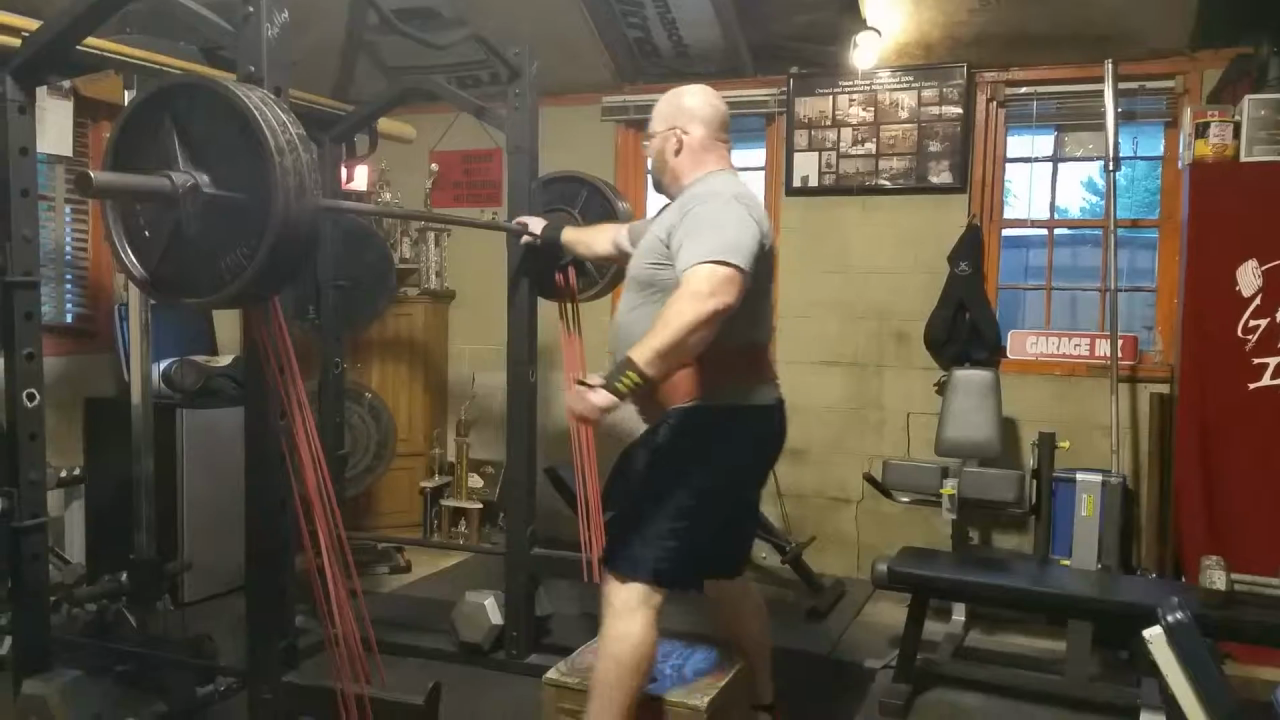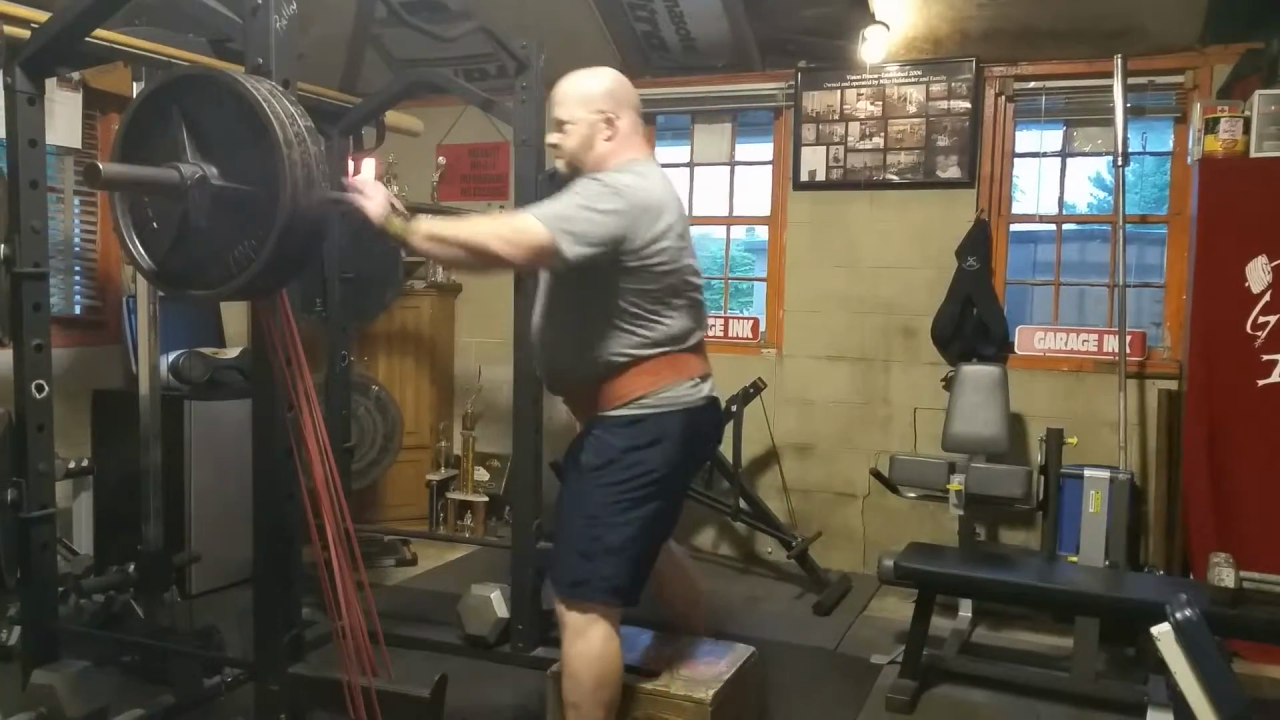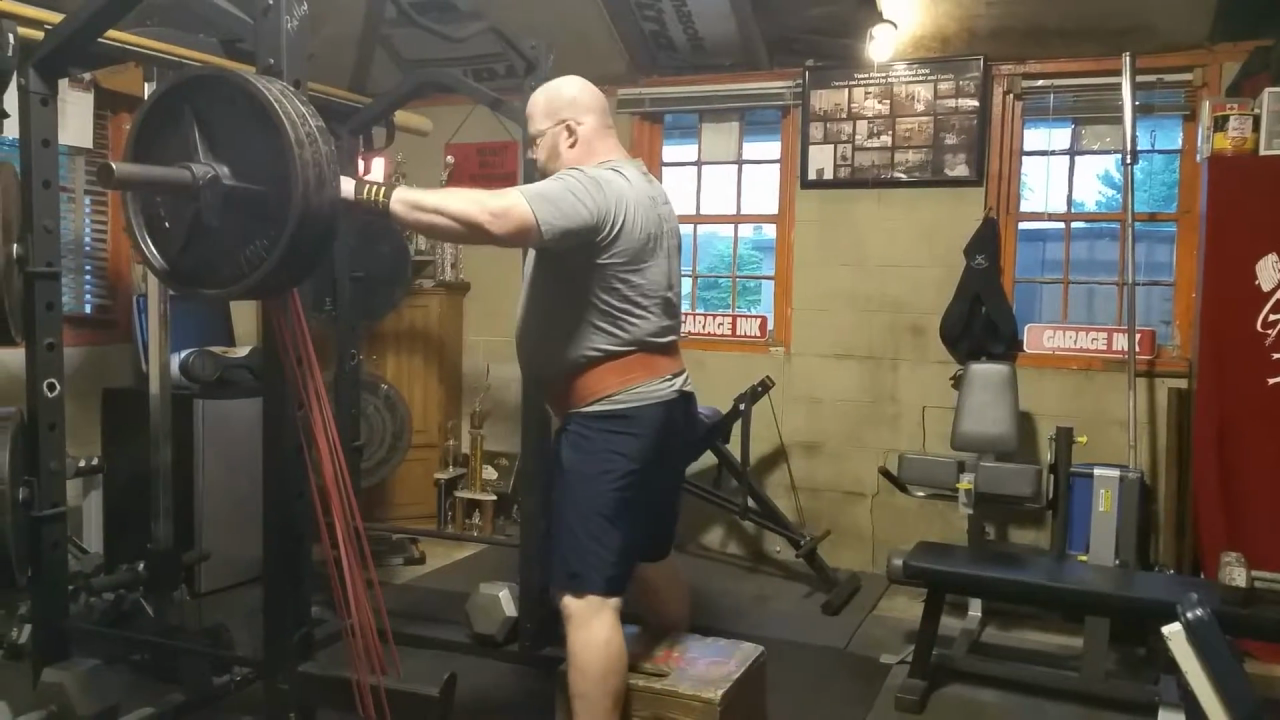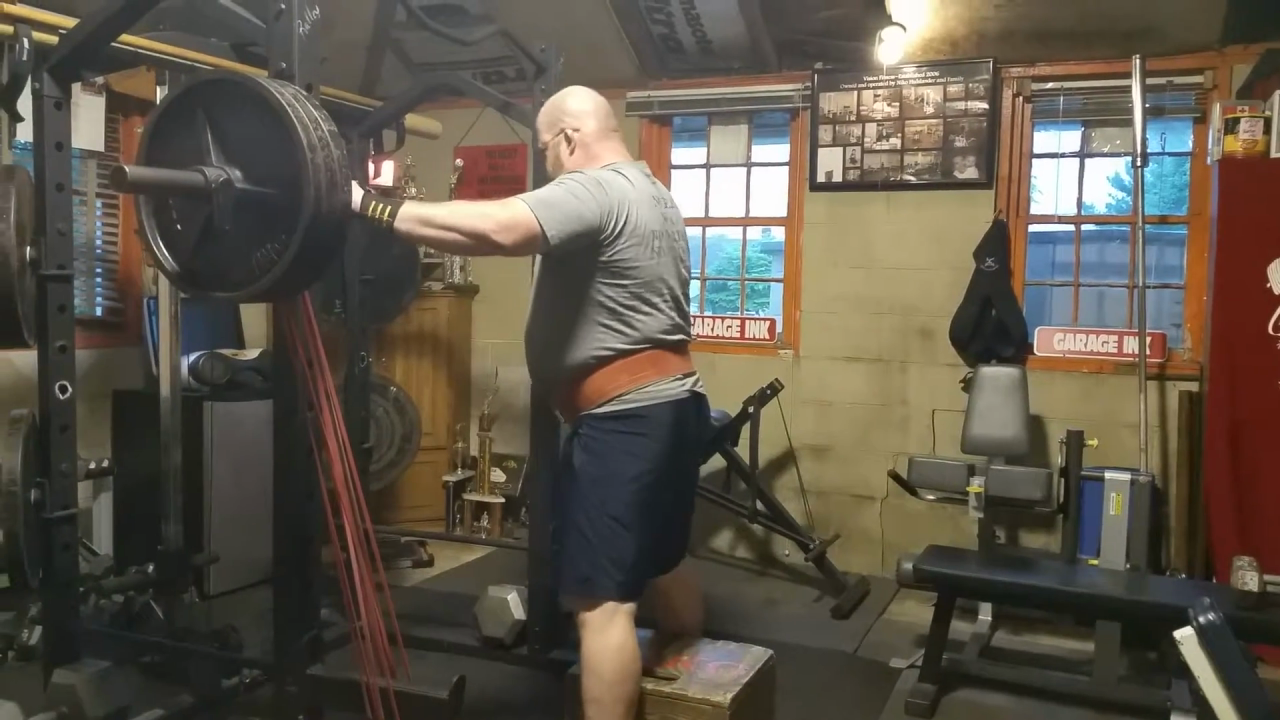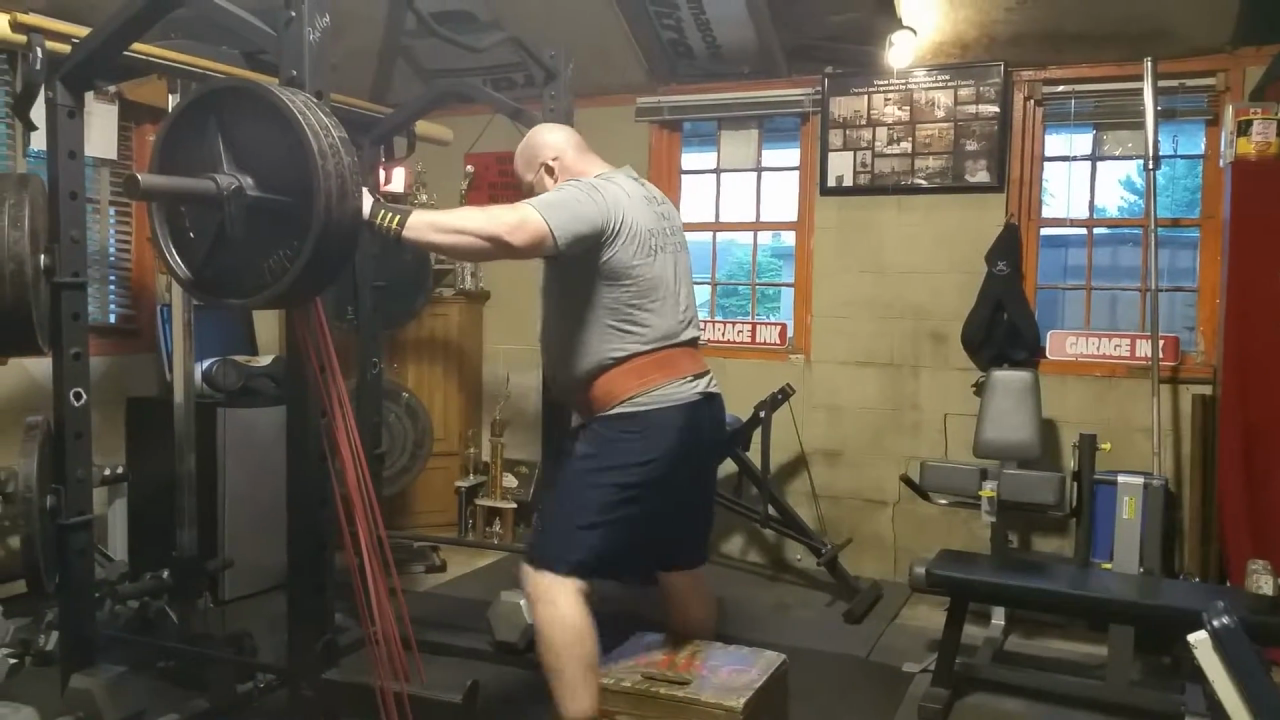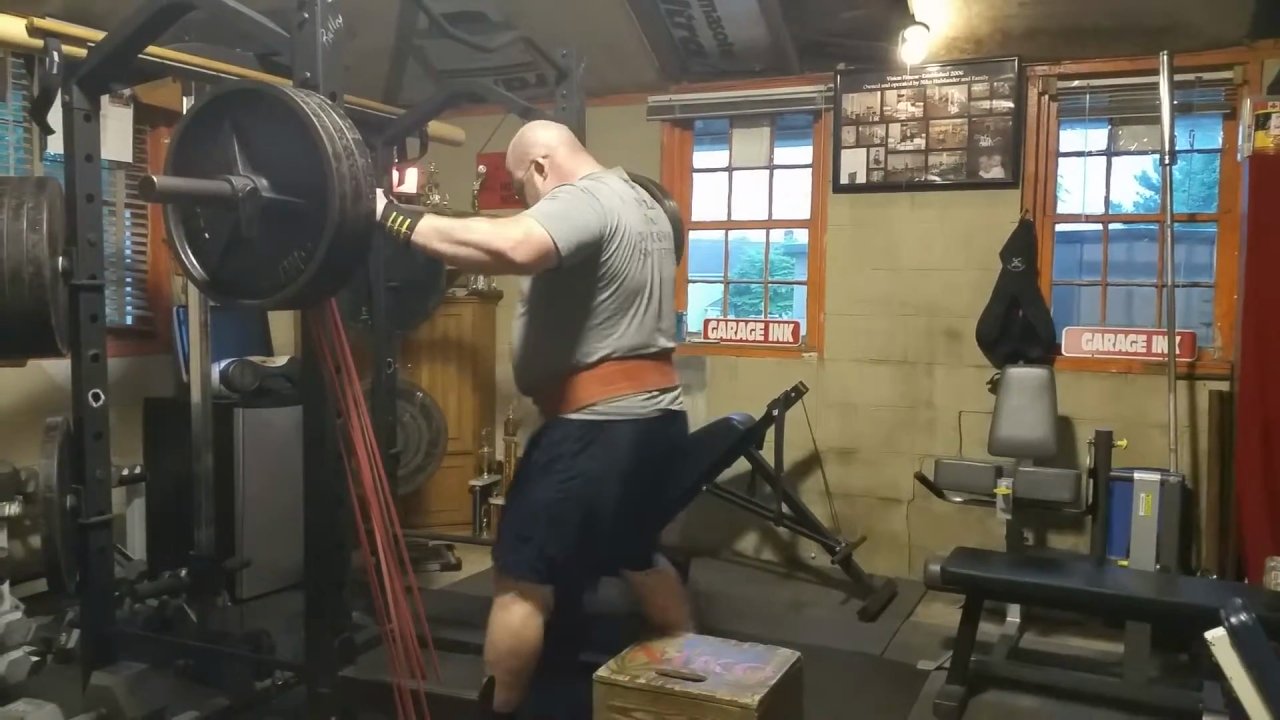
dt=0.4s
person 1, frame 1
left shoulder: (717, 203)
right shoulder: (700, 206)
left elbow: (708, 298)
right elbow: (620, 240)
left wrist: (620, 381)
right wrist: (555, 234)
left hip: (714, 423)
right hip: (731, 418)
left knee: (629, 587)
right knee: (721, 571)
person 1, frame 2
left shoulder: (617, 198)
right shoulder: (633, 188)
left elbow: (504, 244)
left wrist: (392, 218)
left hip: (642, 421)
right hip: (665, 411)
left knee: (586, 601)
right knee: (644, 544)
person 1, frame 3
left shoulder: (593, 190)
right shoulder: (642, 189)
left elbow: (487, 217)
left wrist: (368, 195)
left hip: (613, 417)
right hip: (657, 403)
left knee: (587, 595)
right knee: (648, 555)
person 1, frame 4
left shoulder: (596, 190)
right shoulder: (649, 193)
left elbow: (495, 228)
left wrist: (372, 206)
left hip: (626, 419)
right hip: (671, 405)
left knee: (602, 601)
right knee: (661, 565)
person 1, frame 5
left shoulder: (591, 198)
right shoulder: (647, 198)
left elbow: (504, 230)
left wrist: (384, 216)
left hip: (640, 420)
right hip: (692, 406)
left knee: (549, 573)
right knee: (678, 566)
person 1, frame 6
left shoulder: (580, 201)
right shoulder: (641, 203)
left elbow: (511, 246)
left wrist: (395, 217)
left hip: (600, 422)
right hip: (655, 413)
left knee: (523, 581)
right knee: (637, 558)
